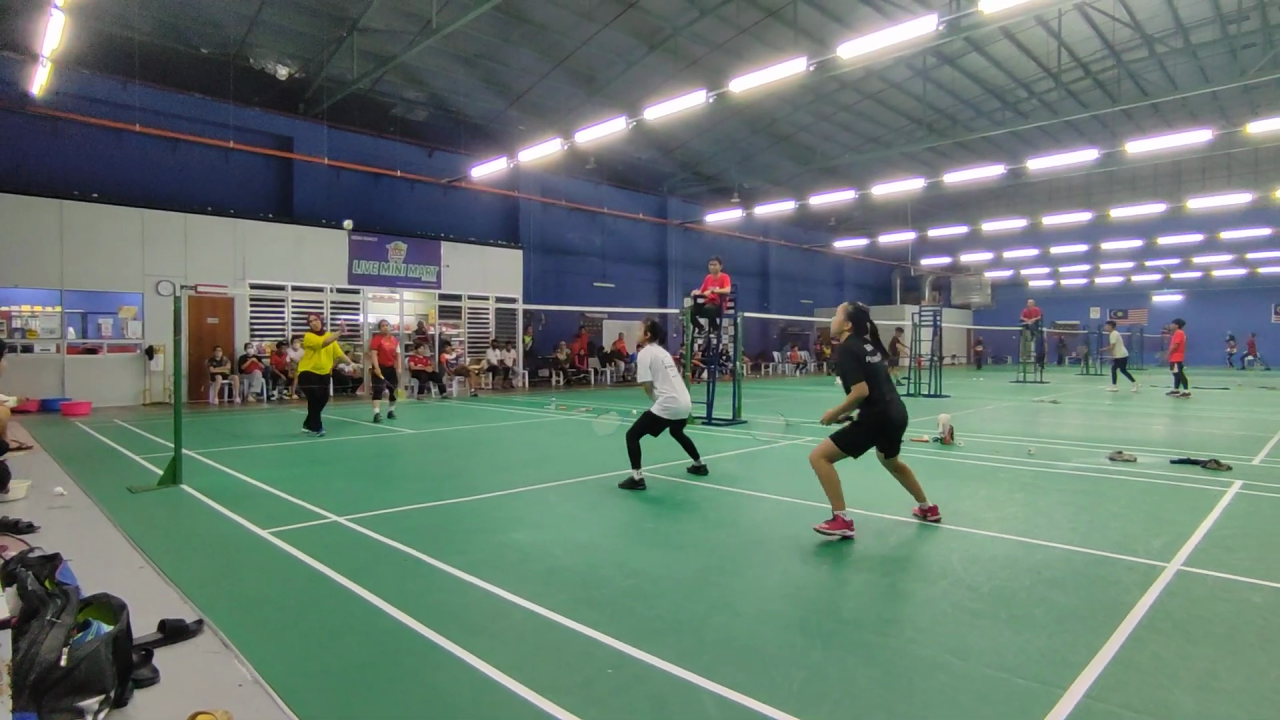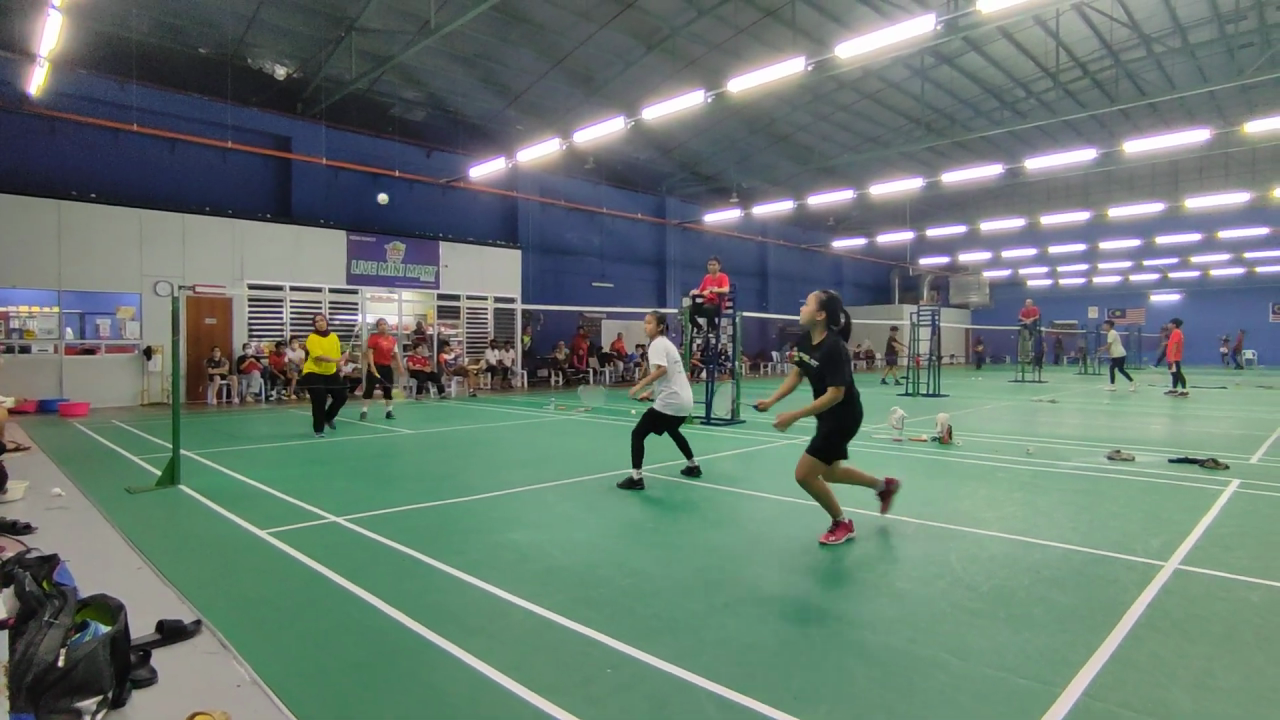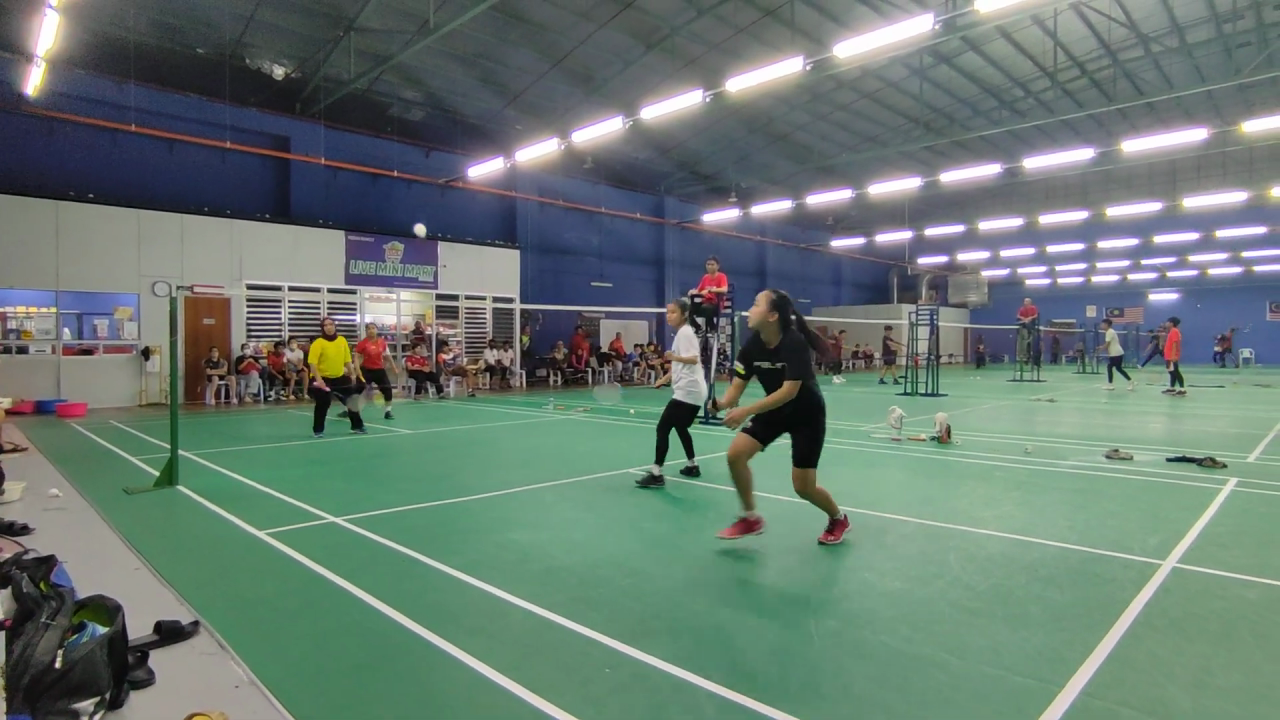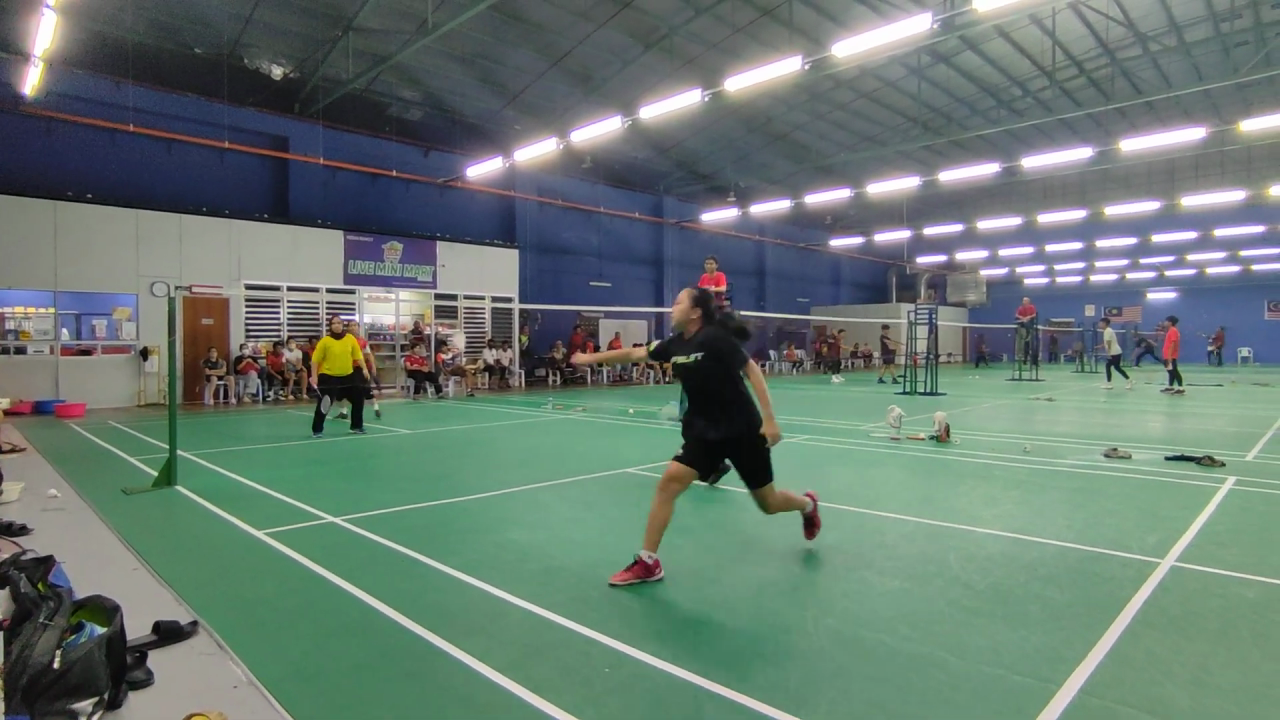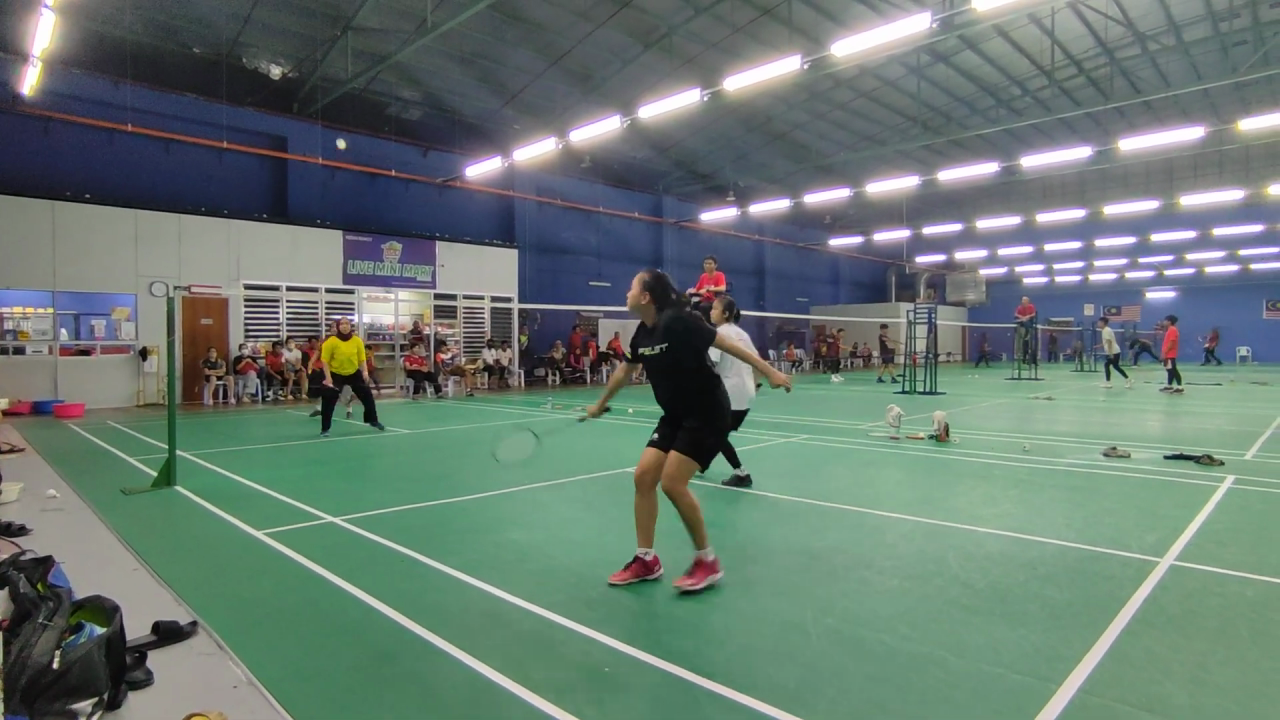
dt=0.2s
person 1, frame 1
left shoulder: (847, 350)
right shoulder: (868, 345)
left elbow: (861, 391)
left wrist: (835, 413)
right wrist: (847, 412)
left hip: (878, 418)
right hip: (896, 414)
left knee: (819, 457)
right knee: (891, 462)
left ankle: (842, 519)
right ankle: (927, 508)
person 1, frame 2
left shoulder: (834, 349)
right shoulder: (806, 340)
left elbow: (835, 395)
right elbow: (795, 376)
left wrist: (793, 416)
right wrist: (771, 400)
left hip: (843, 417)
right hip: (838, 414)
left knee: (803, 474)
right knee: (829, 472)
left ankle: (841, 523)
right ankle: (884, 485)
person 1, frame 3
left shoulder: (795, 344)
right shoulder: (753, 345)
left elbow: (789, 391)
right elbow: (737, 386)
left wrist: (747, 411)
right wrist: (725, 404)
left hip: (807, 415)
right hip: (775, 411)
left knee: (803, 486)
right knee: (735, 454)
left ankle: (838, 520)
right ankle: (750, 518)
person 1, frame 4
left shoulder: (718, 336)
right shoulder: (676, 343)
left elbow: (753, 372)
right elbow: (637, 354)
left wrist: (769, 419)
right wrist: (591, 358)
left hip: (743, 431)
right hip: (705, 431)
left knee: (768, 503)
right knee: (668, 483)
left ankle: (807, 504)
right ankle: (647, 562)
person 1, frame 5
left shoulder: (679, 321)
right shoulder: (643, 333)
left elbow: (727, 345)
right elbow: (625, 371)
left wrist: (768, 371)
right wrist: (601, 402)
left hip: (708, 415)
right hip: (676, 416)
left knee: (671, 482)
right knee: (643, 476)
left ankle: (706, 560)
right ankle: (646, 560)
person 2, frame 1
left shoulder: (644, 353)
right shoulder: (663, 352)
left elbow: (647, 385)
left wrist: (654, 403)
right wrist: (658, 401)
left hip: (668, 405)
right hip: (685, 403)
left knee: (632, 435)
right knee: (676, 432)
left ankle: (637, 477)
right ankle: (699, 465)
person 2, frame 2
left shoulder: (657, 344)
right shoulder: (666, 344)
left elbow: (662, 369)
left wrist: (640, 386)
right wrist: (651, 392)
left hip: (671, 401)
right hip: (685, 400)
left knee: (638, 434)
right knee: (672, 430)
left ankle: (636, 477)
right ankle: (693, 465)
person 2, frame 3
left shoulder: (685, 333)
right shoulder: (684, 333)
left elbow: (694, 359)
left wrist: (673, 357)
right wrist: (665, 378)
left hip: (688, 391)
right hip: (694, 391)
left knee: (662, 428)
right knee: (681, 427)
left ankle: (656, 474)
right ankle: (692, 465)
person 2, frame 4
left shoulder: (706, 332)
right shoulder: (708, 331)
left hip: (711, 390)
left knee: (690, 430)
right knee: (697, 429)
left ankle: (719, 464)
right ankle: (694, 465)
person 2, frame 5
left shoulder: (719, 334)
right shoulder: (741, 333)
left elbow: (711, 363)
right wrist: (754, 381)
left hip: (733, 394)
right hip: (746, 392)
left ankle: (741, 474)
